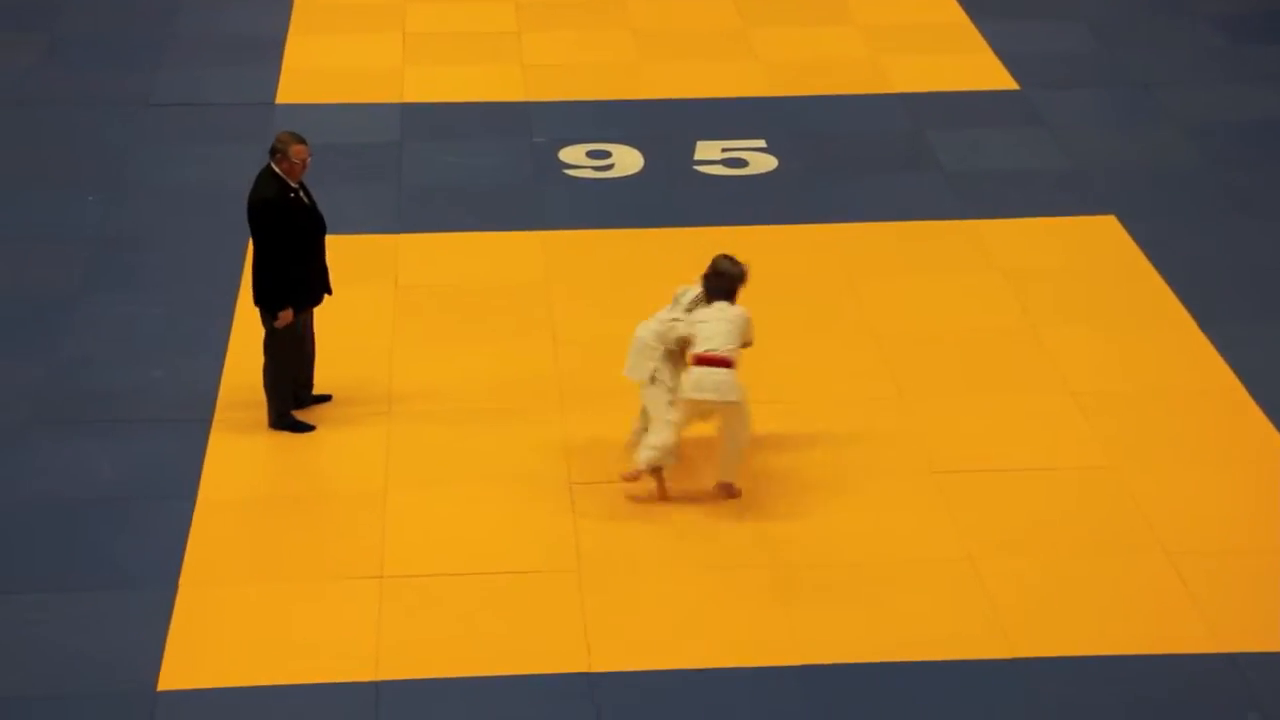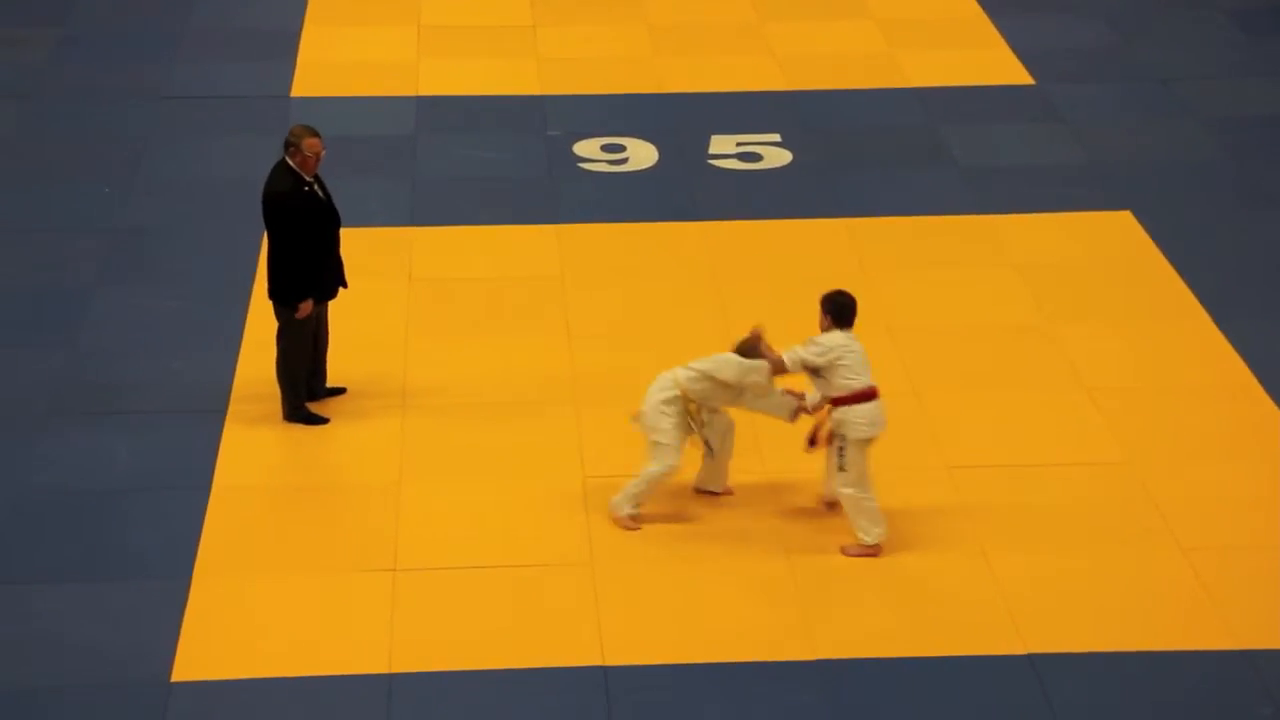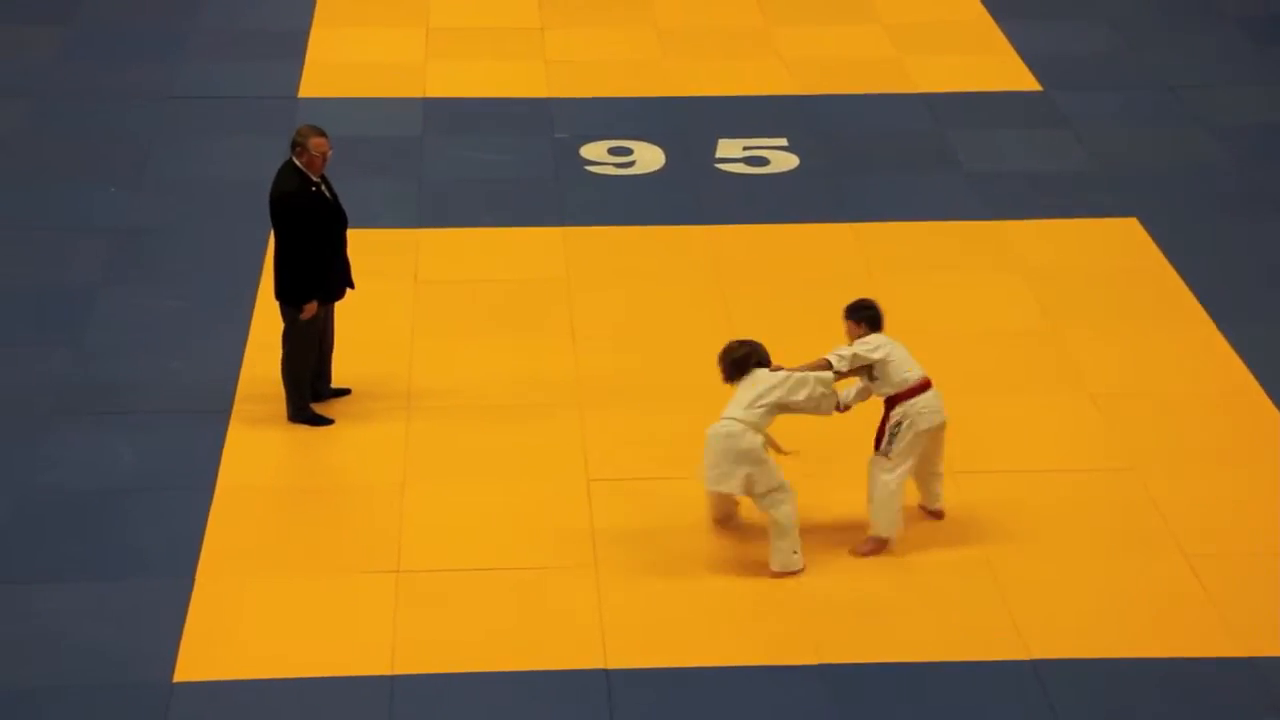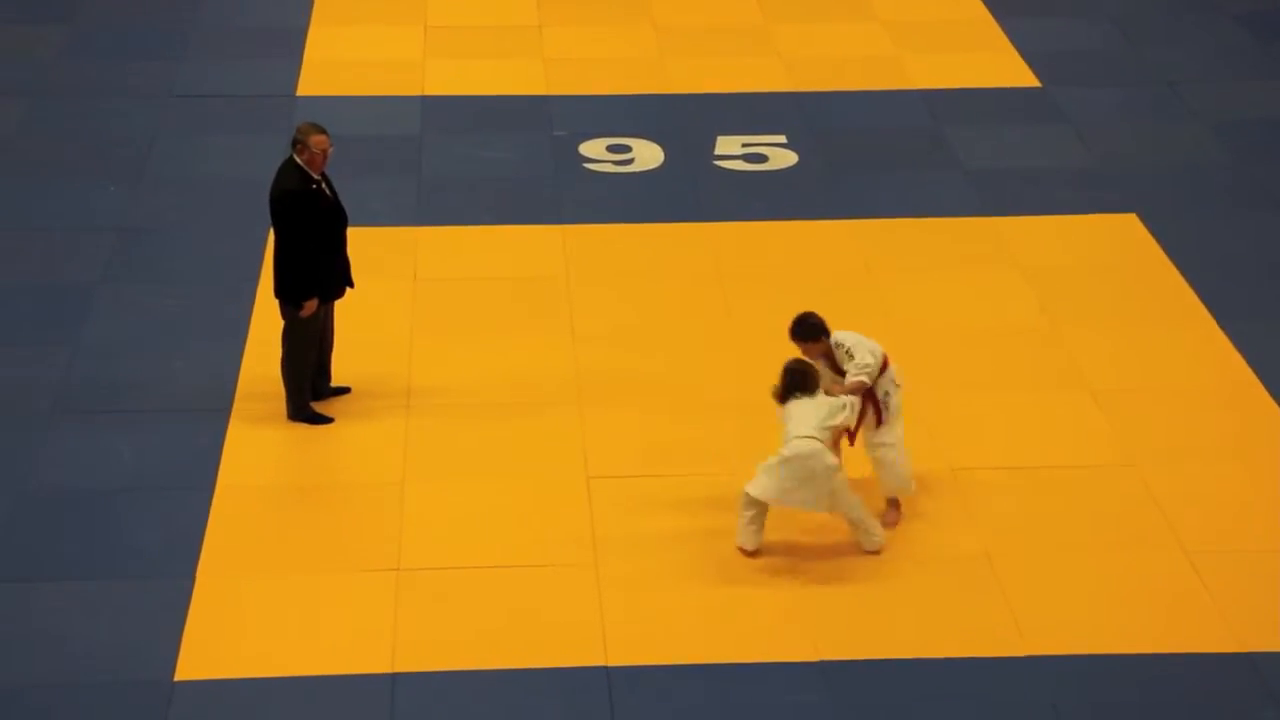
dt=0.4s
person 1, frame 1
left shoulder: (288, 180)
right shoulder: (268, 197)
right elbow: (273, 256)
right wrist: (282, 303)
left hip: (298, 282)
right hip: (281, 290)
left knee: (302, 343)
right knee: (282, 349)
left ankle: (300, 394)
right ankle: (280, 414)
person 1, frame 2
left shoulder: (304, 173)
right shoulder: (283, 191)
right elbow: (288, 249)
right wrist: (302, 294)
left hip: (314, 274)
right hip: (295, 283)
left knee: (316, 337)
right knee: (295, 344)
left ankle: (315, 387)
right ankle: (294, 407)
person 1, frame 3
left shoulder: (311, 173)
right shoulder: (290, 191)
right elbow: (295, 250)
right wrist: (307, 295)
left hip: (320, 275)
right hip: (302, 283)
left knee: (322, 338)
right knee: (301, 344)
left ankle: (319, 388)
right ankle: (299, 408)
person 1, frame 4
left shoulder: (311, 171)
right shoulder: (290, 188)
right elbow: (295, 247)
right wrist: (307, 293)
left hip: (320, 273)
right hip: (302, 281)
left knee: (322, 337)
right knee: (300, 343)
left ankle: (319, 387)
right ankle: (298, 407)
person 2, frame 1
left shoulder: (697, 316)
right shoulder: (741, 315)
left elbow: (680, 339)
right elbow: (747, 341)
left hip: (697, 379)
right hip: (724, 379)
left knee: (672, 425)
right knee: (734, 432)
right ankle: (726, 482)
person 2, frame 2
left shoulder: (823, 344)
right shoulder: (847, 343)
left elbow: (782, 364)
left hip: (853, 417)
right hip: (868, 411)
left knee: (849, 481)
right knee: (835, 450)
left ankle: (871, 541)
right ankle: (834, 496)
person 2, frame 3
left shoulder: (869, 345)
right shoulder: (876, 348)
left elbow: (830, 364)
right elbow: (863, 388)
left wrist: (790, 371)
right wrist: (838, 402)
left hip: (912, 412)
right hip: (926, 404)
left knee: (884, 470)
right knee: (925, 463)
left ankle: (880, 536)
right ankle: (934, 506)
person 2, frame 4
left shoulder: (847, 346)
right shoulder: (819, 352)
left elbow: (862, 381)
right elbow: (826, 384)
left wrist: (836, 391)
left hip: (878, 381)
right hip: (848, 388)
left knee: (881, 439)
left ankle: (893, 500)
person 3, frame 1
left shoulder: (706, 298)
right shoulder: (696, 297)
right elbow: (674, 328)
left hip: (661, 349)
right hip: (653, 346)
left knee: (655, 399)
right knee: (665, 404)
right ankle: (650, 462)
person 3, frame 2
left shoulder: (738, 386)
right shoulder: (729, 364)
left elbow: (762, 397)
right elbow: (766, 370)
left wrist: (795, 401)
left hip: (680, 400)
right hip: (665, 399)
left knee: (722, 429)
right knee: (666, 462)
left ankle: (710, 484)
right ankle: (622, 507)
person 3, frame 3
left shoulder: (744, 385)
right shoulder: (778, 380)
right elbow: (816, 385)
left hip: (717, 438)
right hip: (741, 443)
left knee: (723, 479)
right knee: (779, 500)
left ankle: (722, 514)
right ankle: (785, 562)
person 3, frame 4
left shoulder: (786, 407)
right shoulder: (833, 404)
left hip: (790, 458)
right hip: (818, 458)
left knee: (755, 493)
right knee: (845, 502)
left ankle: (748, 542)
right ankle: (872, 541)
